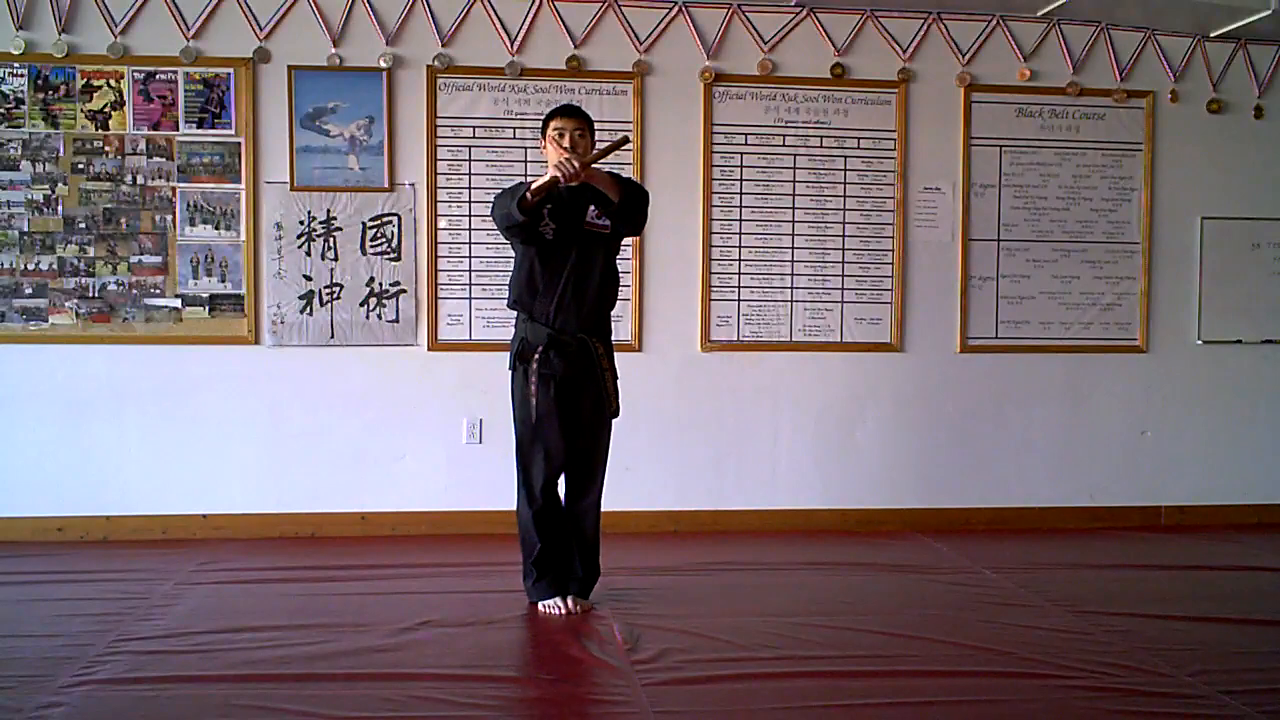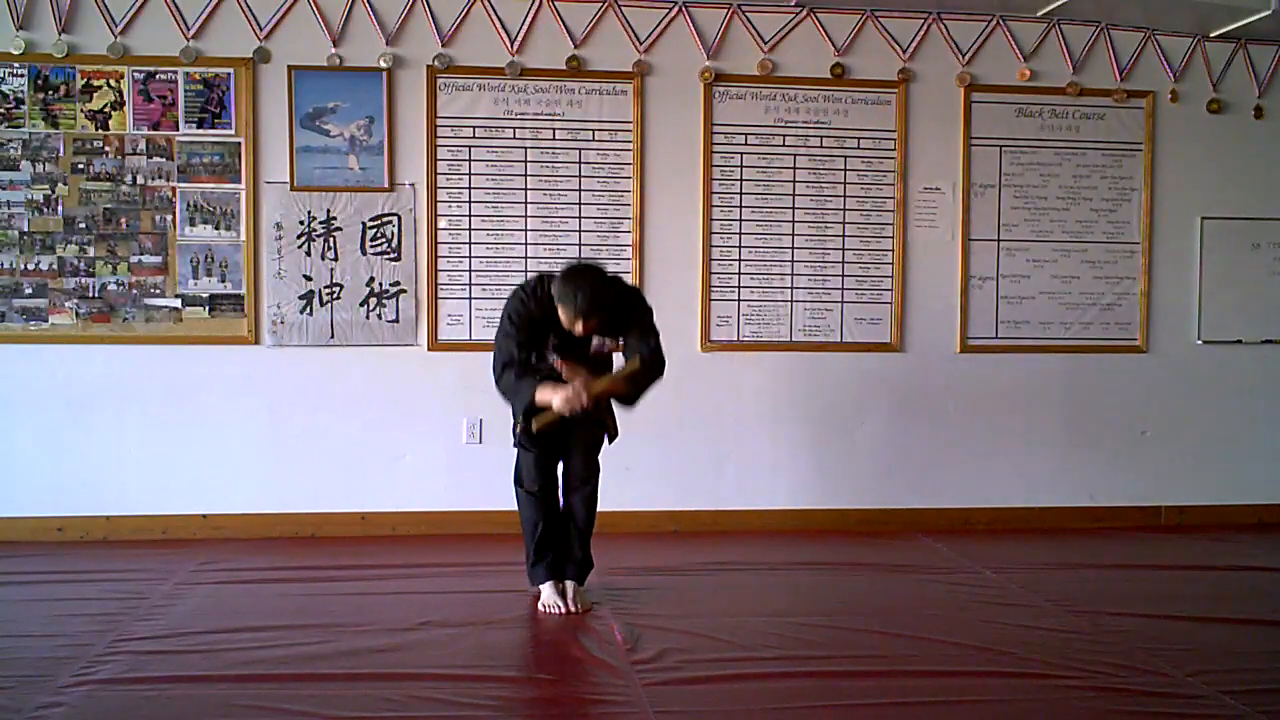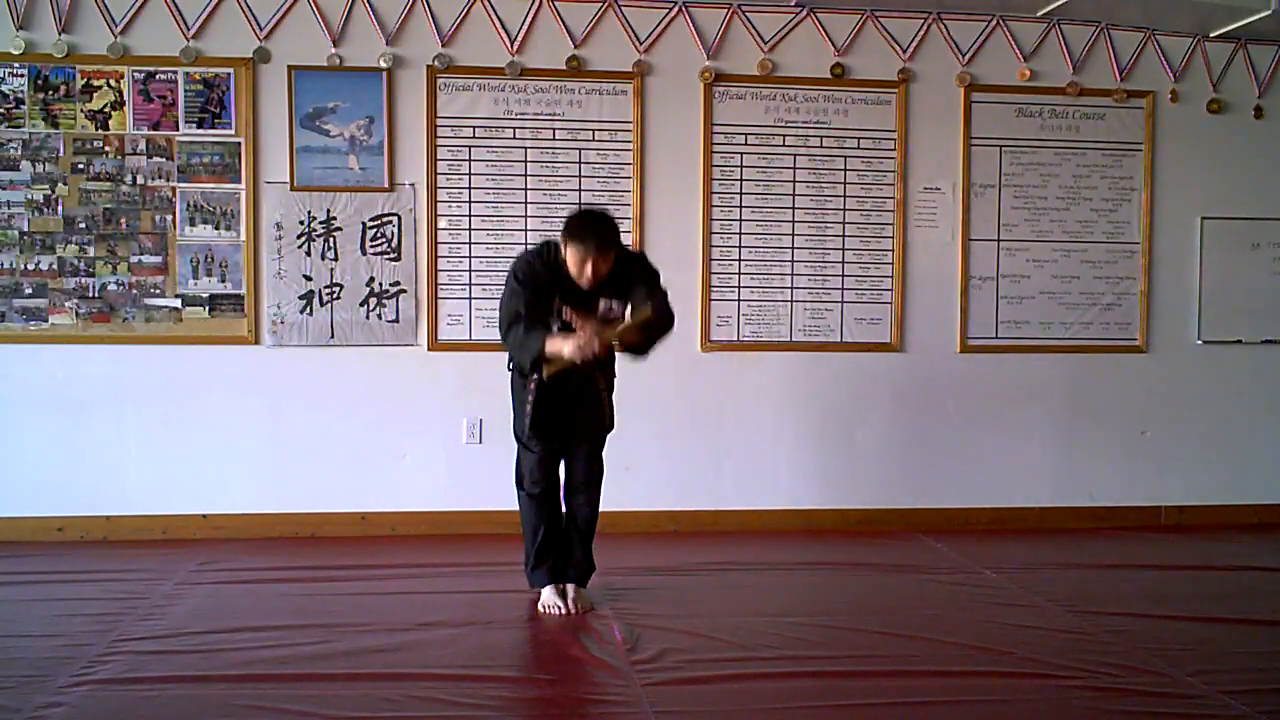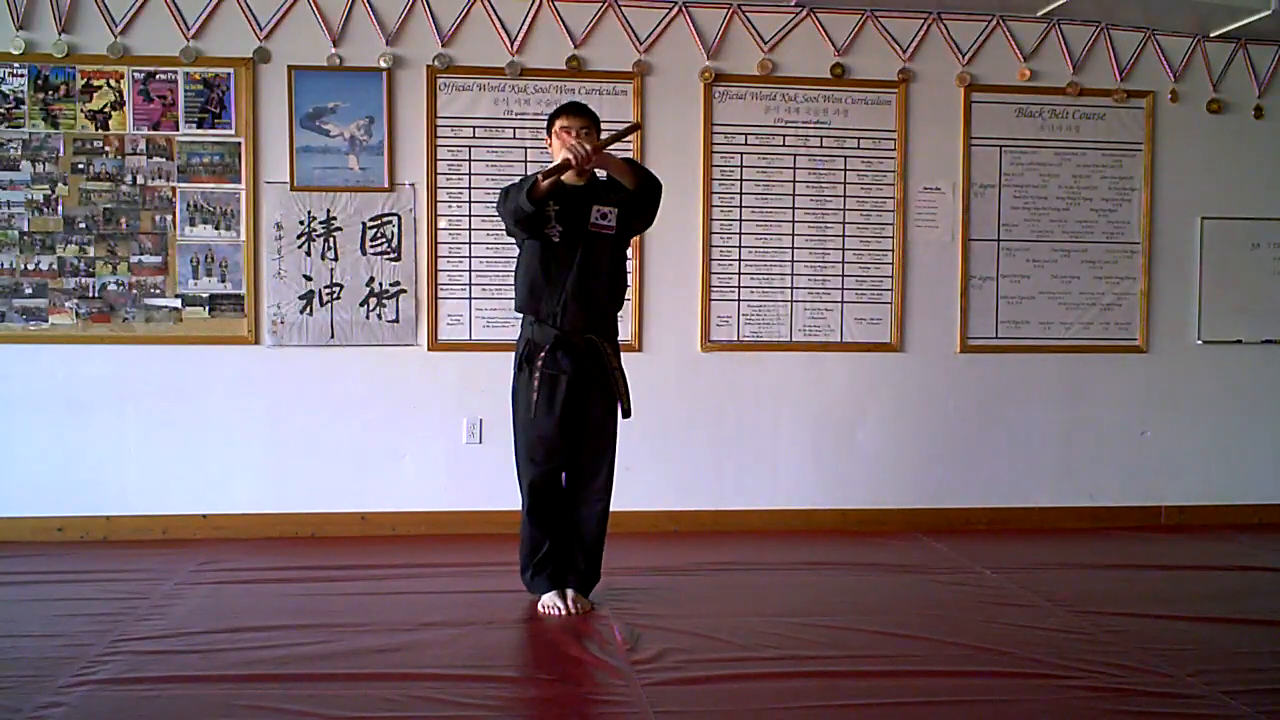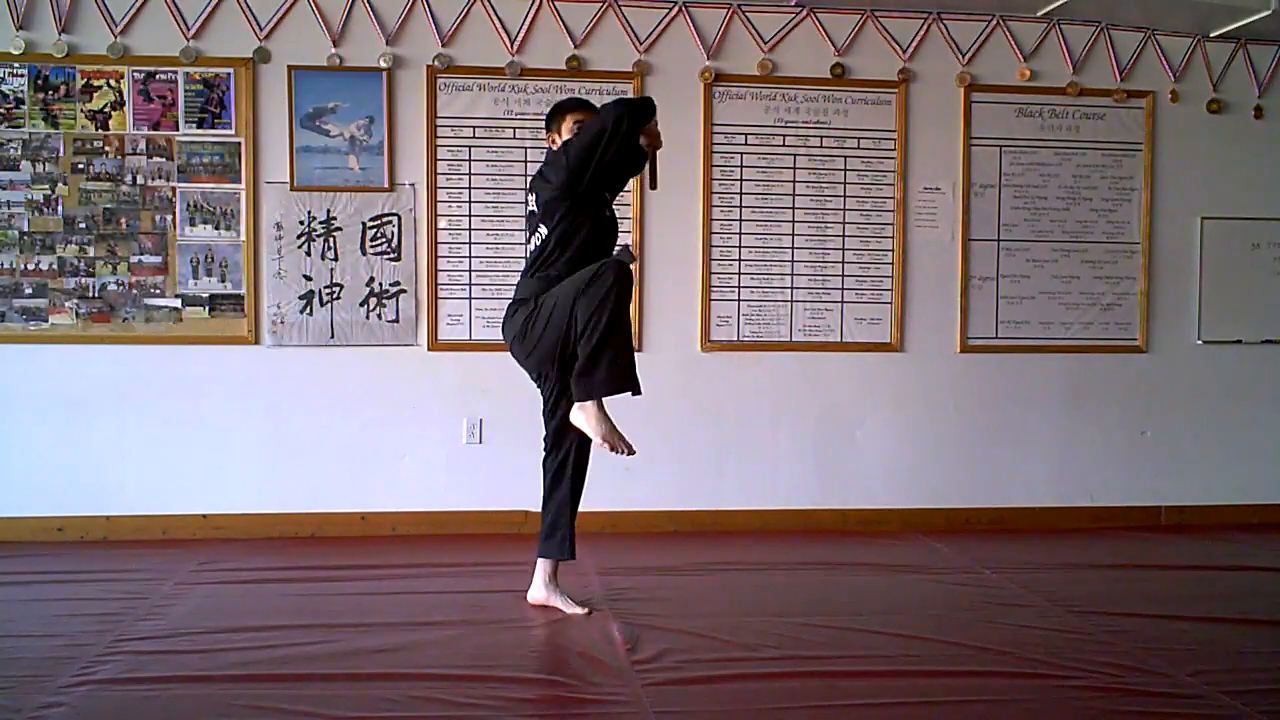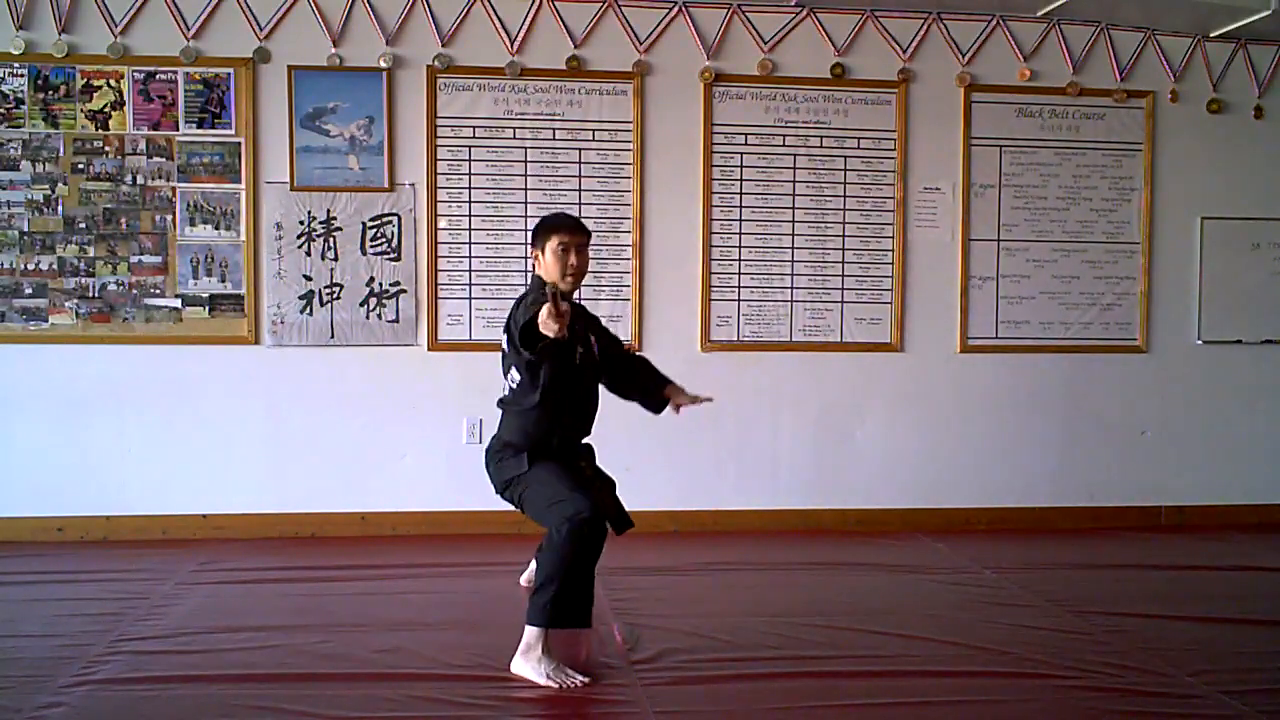
dt=0.7s
person 1, frame 1
left shoulder: (607, 199)
right shoulder: (526, 198)
left elbow: (636, 208)
right elbow: (507, 213)
left wrist: (592, 177)
right wrist: (548, 180)
left hip: (592, 354)
right hip: (538, 352)
left knee: (587, 475)
right knee: (539, 472)
left ankle: (577, 582)
right ankle: (544, 584)
person 1, frame 2
left shoulder: (626, 302)
right shoulder: (527, 299)
left elbow: (649, 361)
right elbow: (508, 368)
left wrist: (596, 385)
right wrist: (551, 395)
left hip: (591, 388)
right hip: (539, 385)
left knee: (582, 476)
right knee: (534, 474)
left ankle: (573, 576)
right ankle: (546, 579)
person 1, frame 3
left shoulder: (633, 266)
right shoulder: (532, 265)
left elbow: (659, 317)
right elbow: (514, 329)
left wrist: (609, 335)
right wrist: (563, 346)
left hip: (592, 376)
right hip: (539, 370)
left knee: (585, 475)
right knee: (537, 473)
left ankle: (575, 578)
right ankle: (547, 579)
person 1, frame 4
left shoulder: (615, 200)
right shoulder: (529, 197)
left elbow: (646, 191)
right elbow: (515, 207)
left wrist: (603, 161)
right wrist: (555, 172)
left hip: (597, 355)
right hip: (542, 353)
left knee: (592, 477)
right knee: (540, 475)
left ankle: (578, 582)
right ankle: (547, 583)
person 1, frame 5
left shoulder: (594, 180)
right shoulder: (560, 171)
left elbow: (623, 154)
right elbow: (621, 117)
left wrist: (643, 144)
right wrist: (642, 123)
left hip: (565, 329)
right hip: (534, 318)
left knee: (566, 450)
right knee: (610, 277)
left ankle: (544, 581)
right ankle: (588, 405)
person 1, frame 6
left shoulder: (580, 319)
right shoulder: (531, 311)
left elbow: (621, 365)
right elbow: (531, 333)
left wrist: (668, 393)
right wrist: (545, 330)
left hip: (561, 452)
right hip: (520, 457)
left knee: (598, 502)
right knee: (581, 518)
left ankle: (541, 570)
right ankle: (532, 651)
